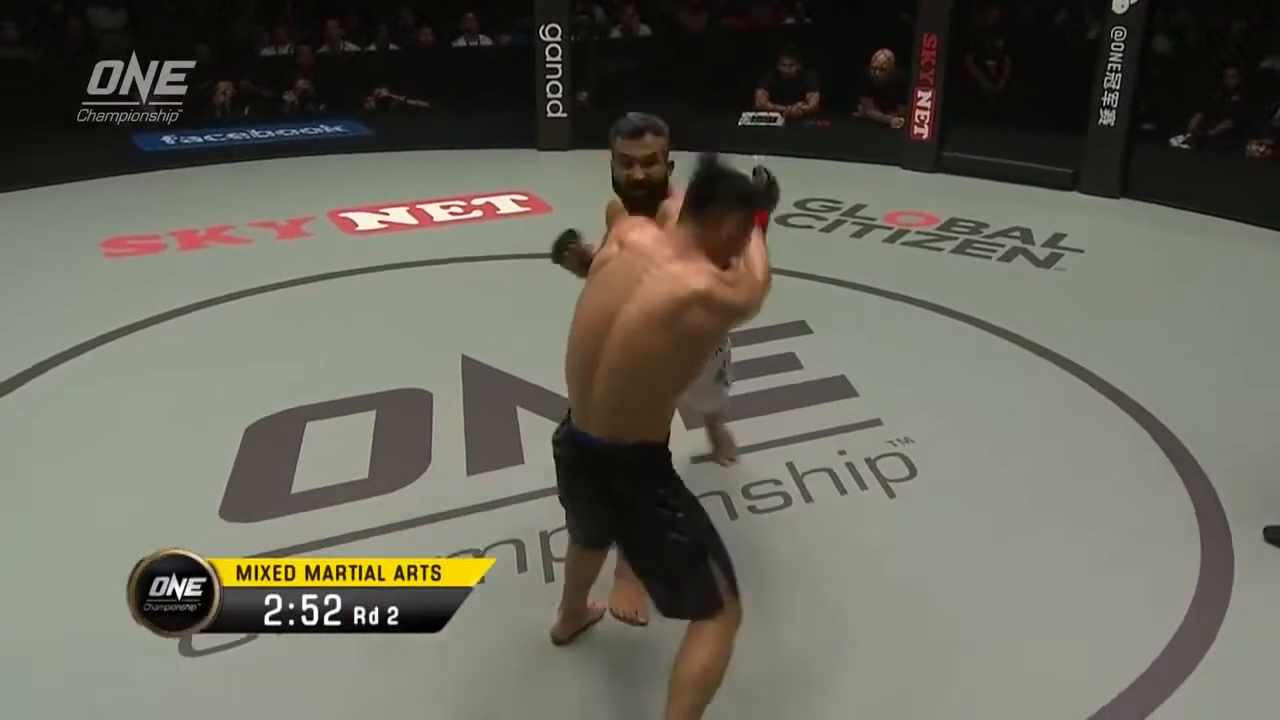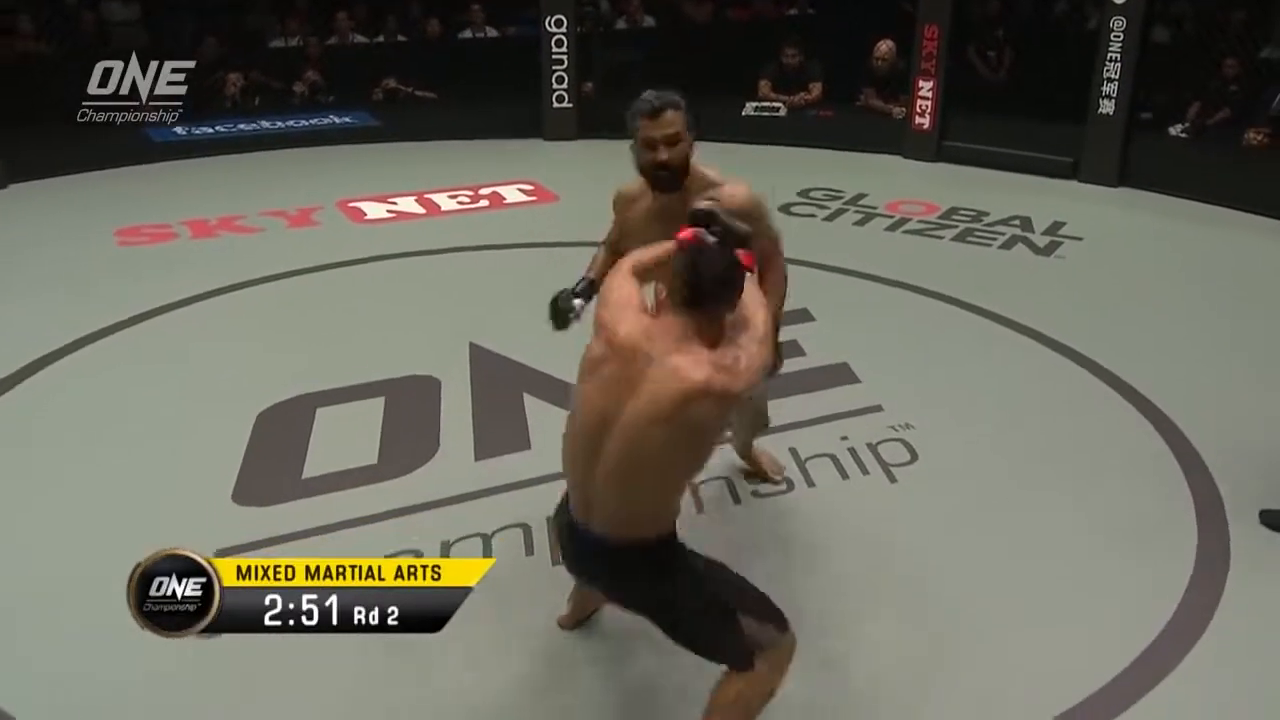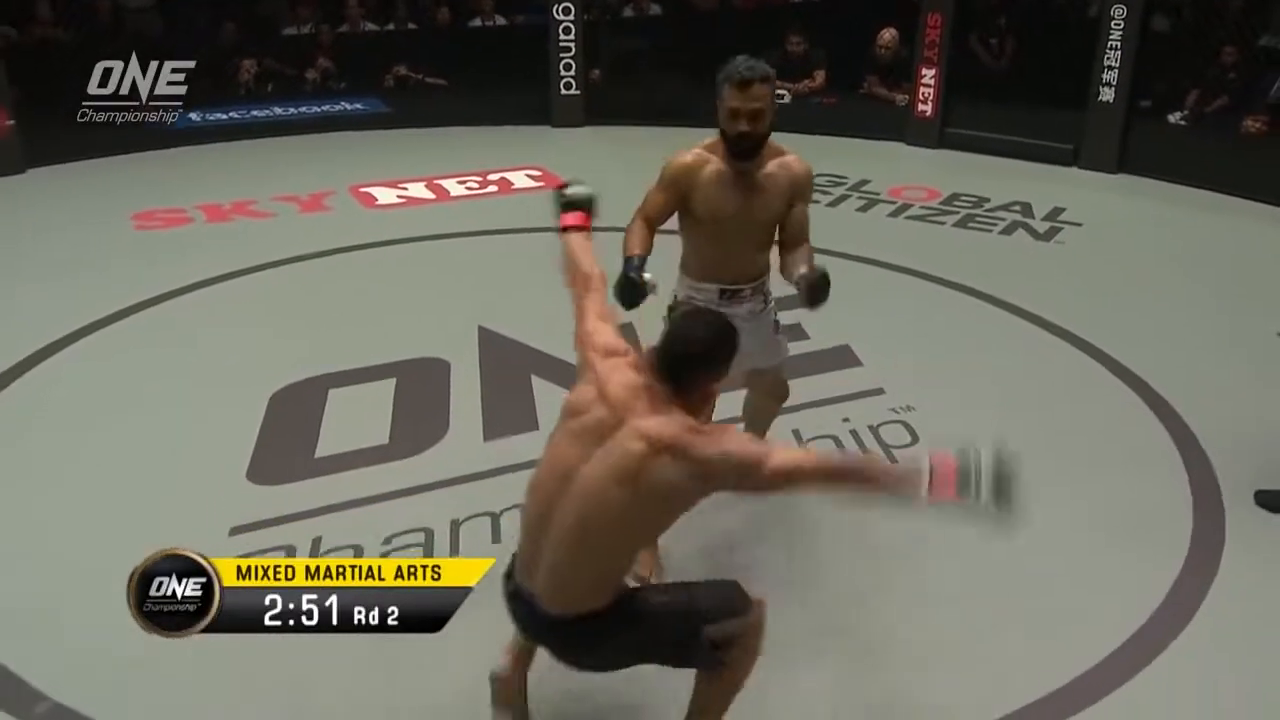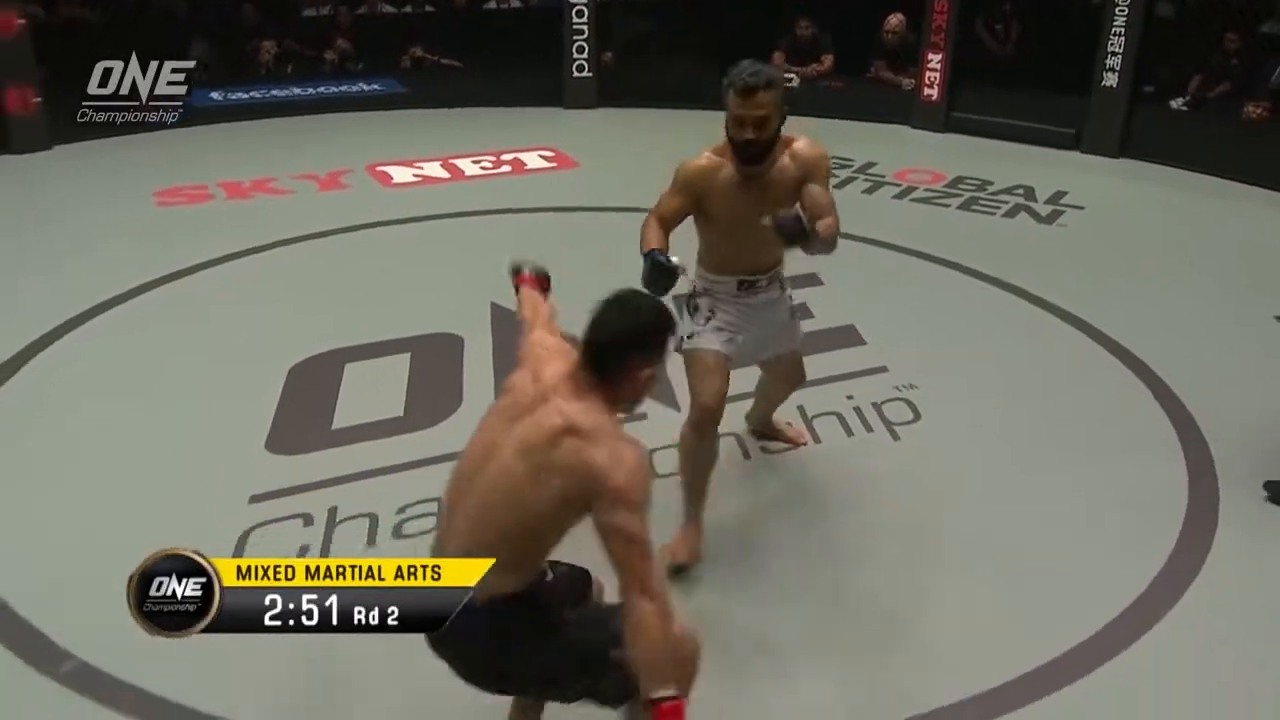
dt=0.2s
person 1, frame 1
left shoulder: (629, 235)
right shoulder: (716, 296)
right elbow: (756, 281)
right wrist: (756, 219)
left hip: (570, 452)
right hip: (631, 467)
left knee: (593, 525)
right knee: (718, 612)
left ankle: (571, 615)
person 1, frame 2
left shoulder: (622, 315)
right shoulder: (719, 382)
left elbow: (628, 264)
right elbow: (759, 326)
left wrist: (690, 239)
right wrist: (741, 259)
left hip: (573, 535)
right hip: (638, 565)
right knee: (772, 646)
left ankle: (580, 606)
person 1, frame 3
left shoulder: (606, 371)
right shoulder: (696, 451)
left elbow: (588, 286)
right elbow: (821, 469)
left wrist: (574, 220)
right wrist: (928, 477)
left hip: (520, 598)
right hip: (589, 626)
right knee: (746, 619)
left ankle: (513, 676)
person 1, frame 4
left shoulder: (544, 360)
right shoulder: (612, 458)
left elbow: (537, 314)
right elbow: (646, 597)
left wrist: (528, 283)
right hip: (483, 628)
left knee: (577, 591)
right knee: (678, 646)
person 2, frame 1
left shoulder: (687, 214)
right shoulder: (619, 211)
right wrist: (578, 255)
left knee: (711, 412)
left ankle: (716, 437)
right ankle: (630, 567)
person 2, frame 2
left shoulder: (734, 202)
right shoulder: (629, 201)
left elbow: (771, 266)
right elbow: (614, 248)
right wrist: (582, 290)
left knee: (753, 419)
left ankle: (746, 451)
person 2, frame 3
left shoulder: (793, 173)
right shoulder: (688, 168)
left elbow: (793, 245)
right elbow: (643, 221)
left wrist: (806, 273)
right wrist: (633, 267)
left hip: (756, 303)
right hip: (699, 306)
left knee: (773, 393)
right ankle: (649, 537)
person 2, frame 4
left shoulder: (805, 157)
right shoulder: (701, 172)
left elbow: (830, 236)
right elbow: (657, 221)
left wrist: (806, 229)
right wrist: (655, 258)
left hip: (771, 291)
right hip: (717, 297)
left knee: (784, 379)
right knee: (705, 409)
left ankle: (761, 420)
right ankle: (691, 524)
